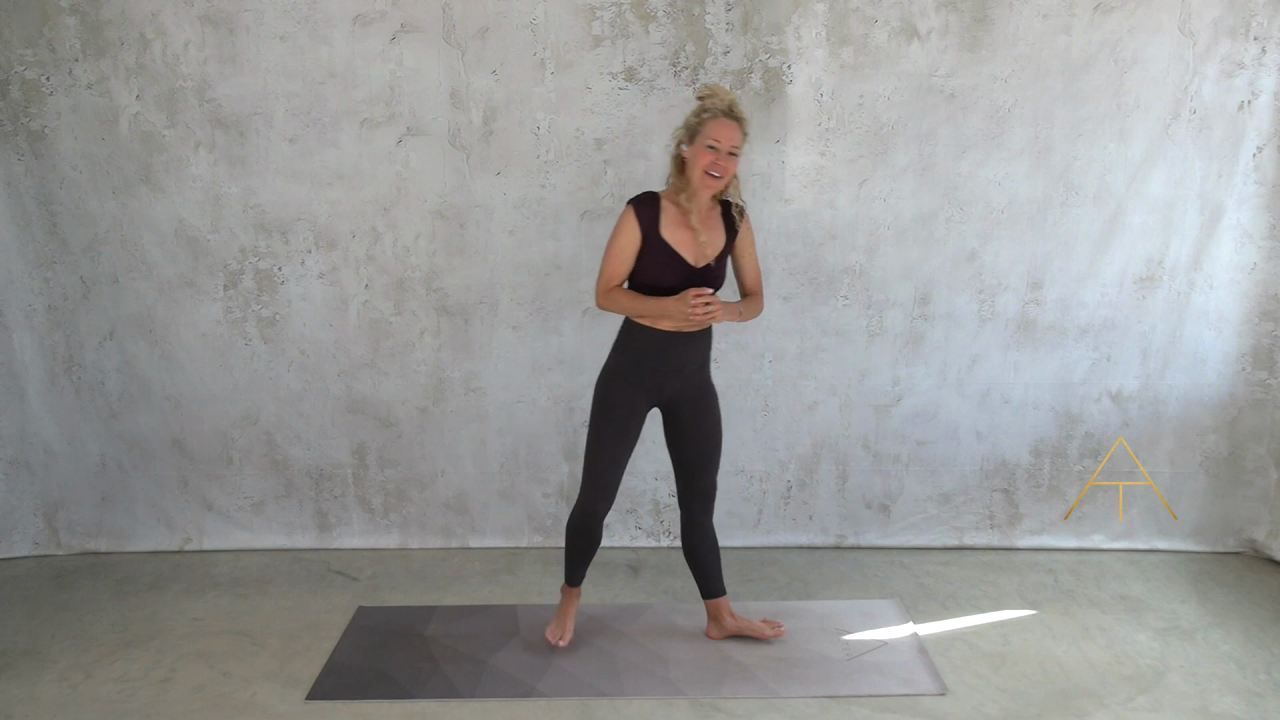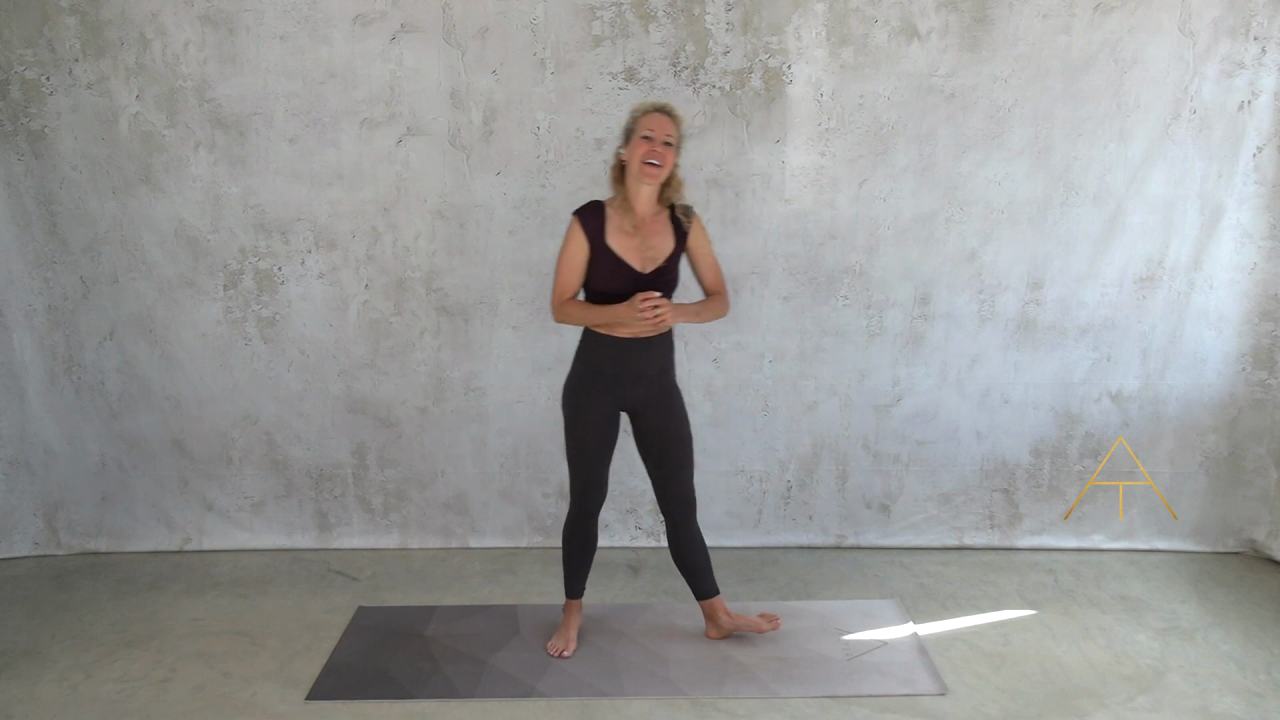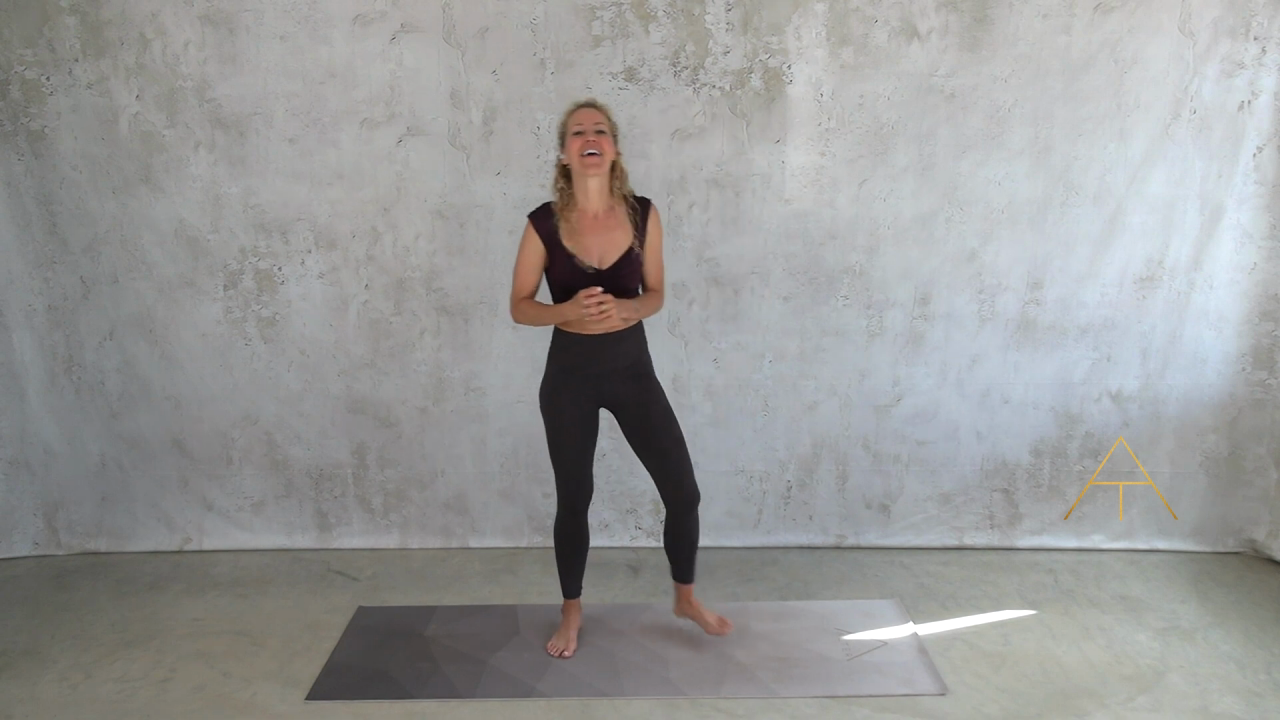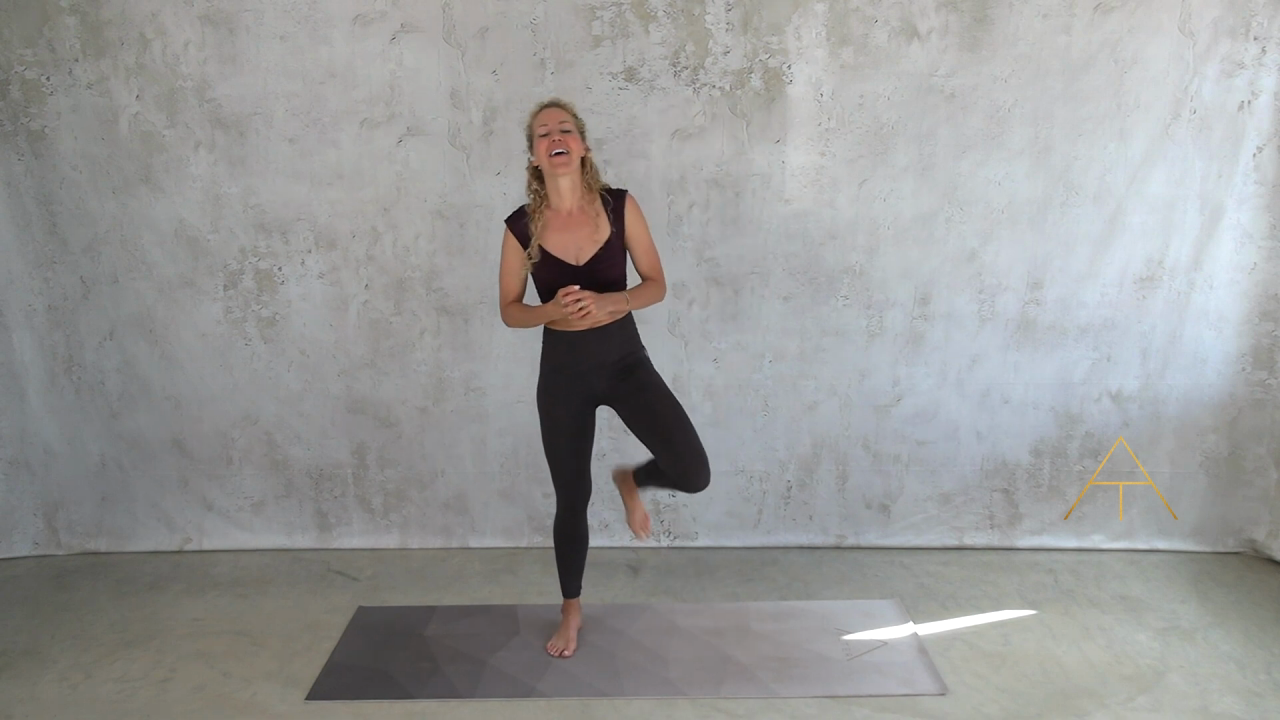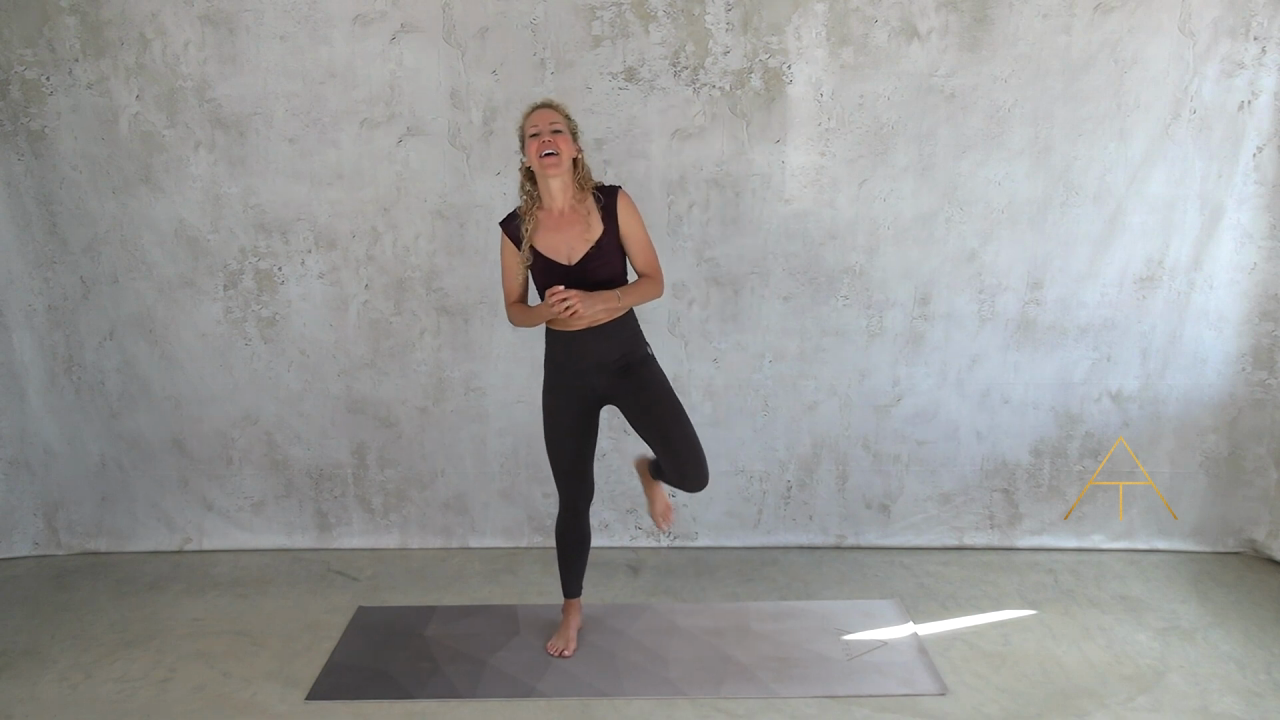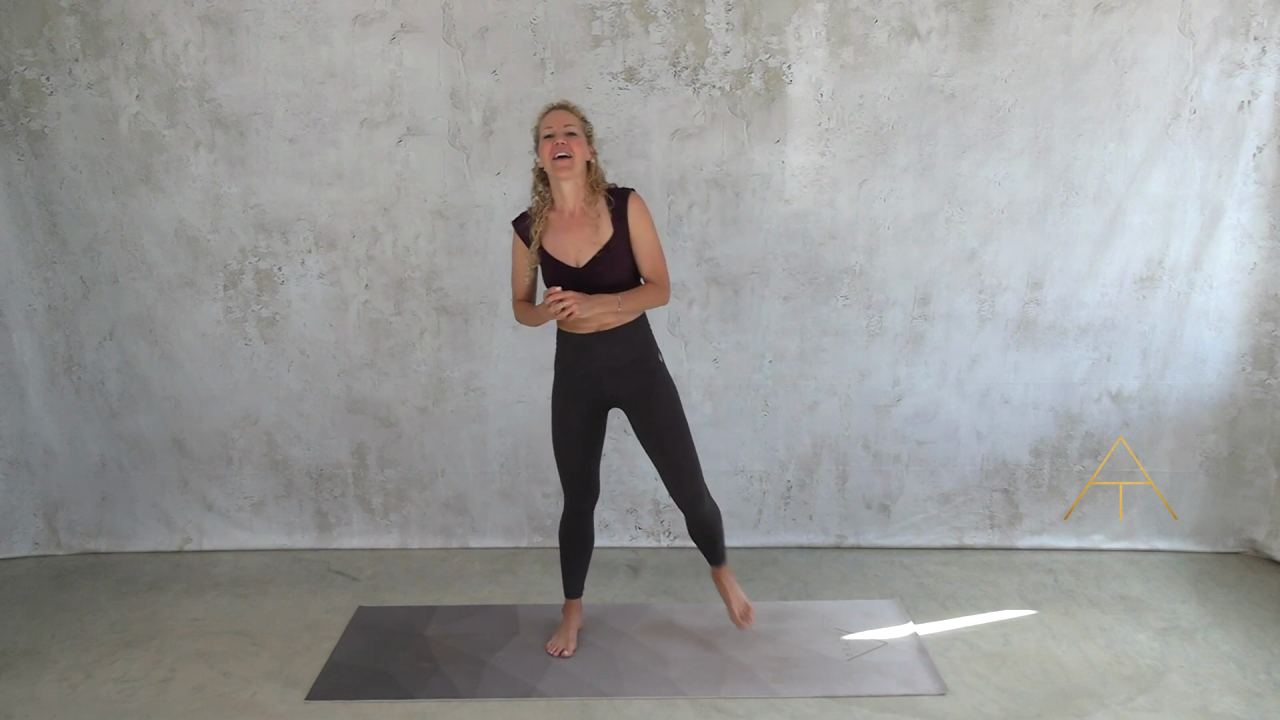
dt=0.2s
person 1, frame 1
left shoulder: (734, 220)
right shoulder: (643, 212)
left elbow: (755, 298)
right elbow: (607, 294)
left wrist: (728, 310)
right wrist: (672, 306)
left hip: (693, 375)
right hip: (632, 368)
left knee: (699, 500)
right knee: (596, 495)
left ankle: (720, 615)
right ankle: (571, 595)
person 1, frame 2
left shoulder: (685, 224)
right shoulder: (589, 220)
left elbow: (719, 300)
right elbow: (562, 306)
left wrist: (677, 313)
right wrist: (620, 312)
left hip: (655, 376)
right hip: (595, 376)
left knee: (680, 505)
right knee: (586, 501)
left ankle: (717, 614)
right ankle: (572, 612)
person 1, frame 3
left shoulder: (642, 215)
right shoulder: (543, 222)
left elbow: (655, 294)
right elbow: (519, 307)
left wrist: (625, 309)
right wrist: (568, 310)
left hip: (632, 367)
right hip: (570, 373)
left knee: (683, 489)
right knee: (574, 498)
left ankle: (685, 596)
right ankle: (571, 612)
person 1, frame 4
left shoulder: (621, 206)
right shoulder: (522, 226)
left elbow: (655, 284)
right elbow: (510, 310)
left wrist: (609, 303)
right wrist: (551, 310)
left hip: (625, 357)
right hip: (562, 369)
left knee: (694, 471)
right knee: (571, 498)
left ankle: (632, 480)
right ankle: (571, 612)
person 1, frame 5
left shoulder: (614, 202)
right shoulder: (516, 228)
left elbow: (653, 281)
right elbow: (515, 309)
left wrist: (596, 301)
right wrist: (545, 311)
left hip: (628, 355)
right hip: (565, 367)
left knee: (691, 474)
right knee: (574, 498)
left ankle: (651, 471)
right ankle: (571, 611)
person 1, frame 6
left shoulder: (627, 206)
right shoulder: (529, 227)
left elbow: (660, 289)
right elbow: (521, 307)
left wrist: (595, 304)
right wrist: (545, 310)
left hip: (637, 361)
right hip: (575, 370)
left knee: (688, 489)
right knee: (579, 498)
left ankle: (723, 573)
right ankle: (572, 612)
